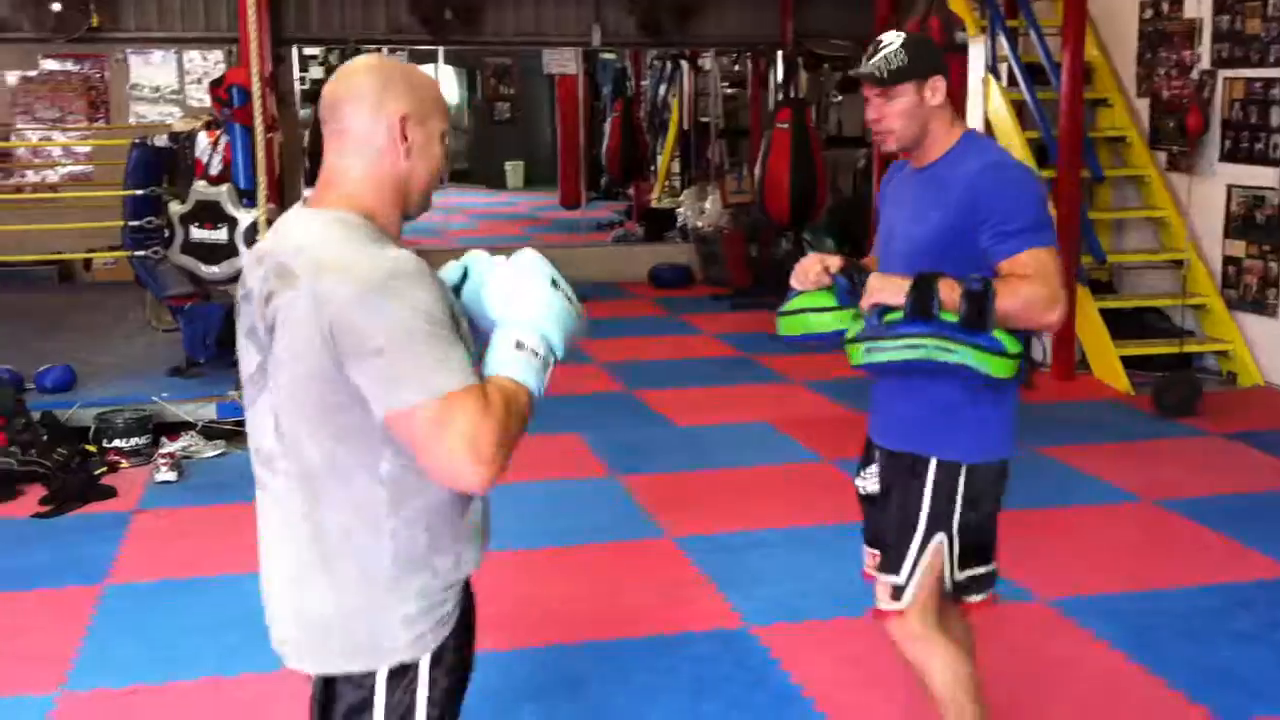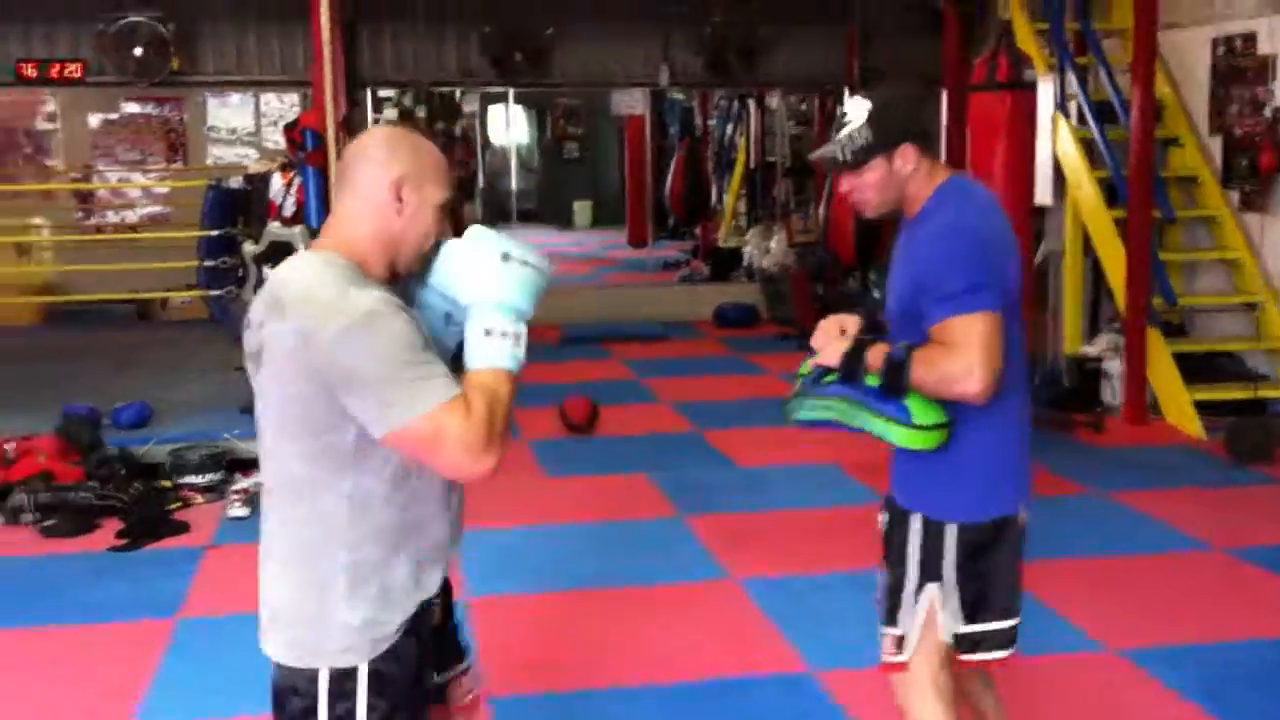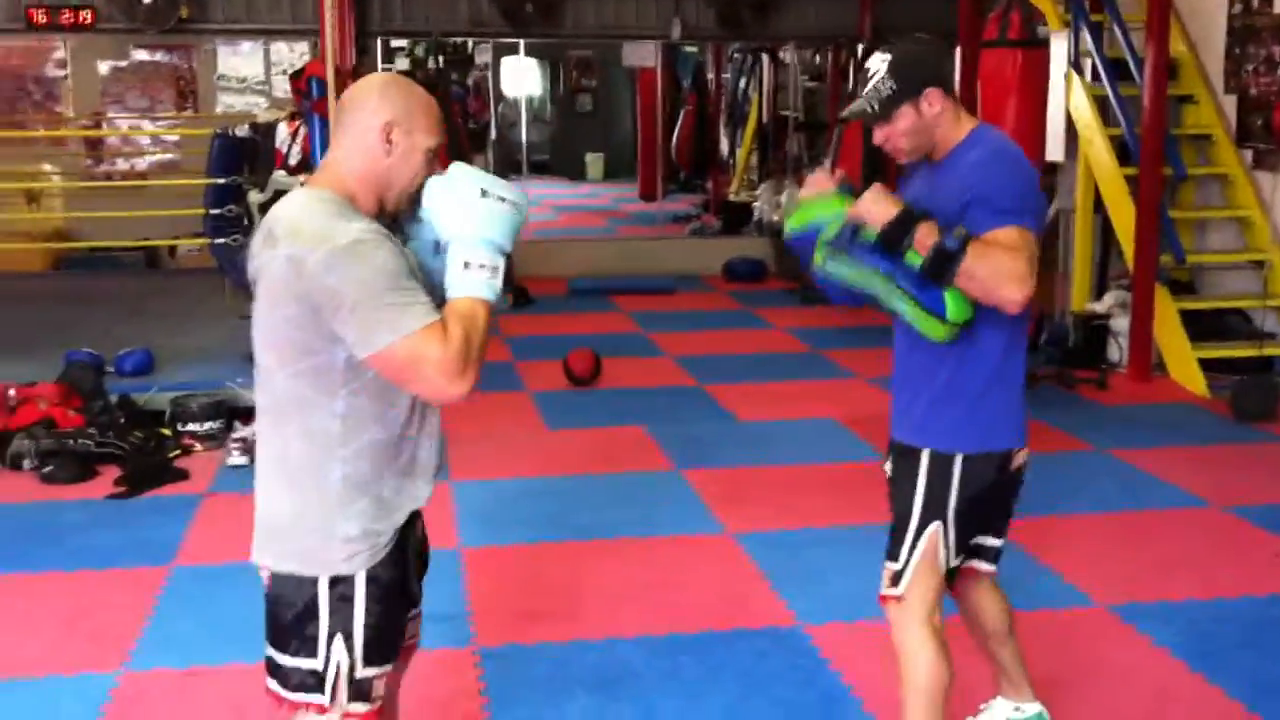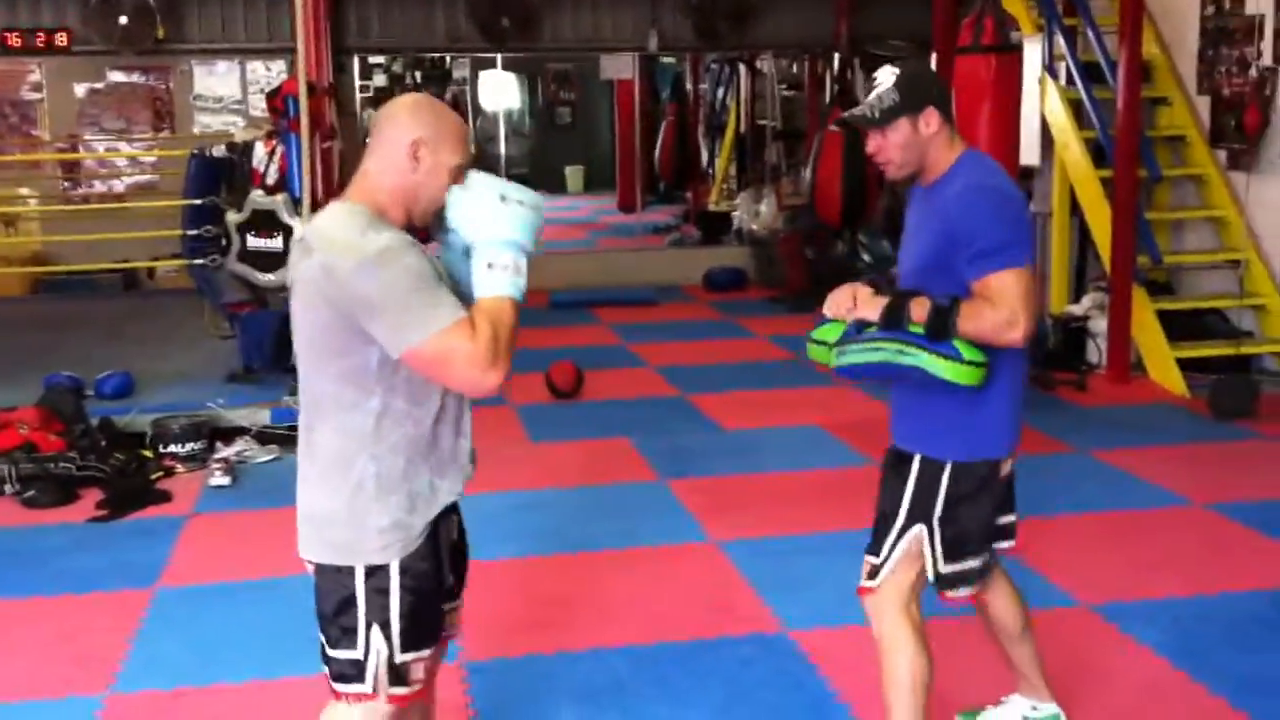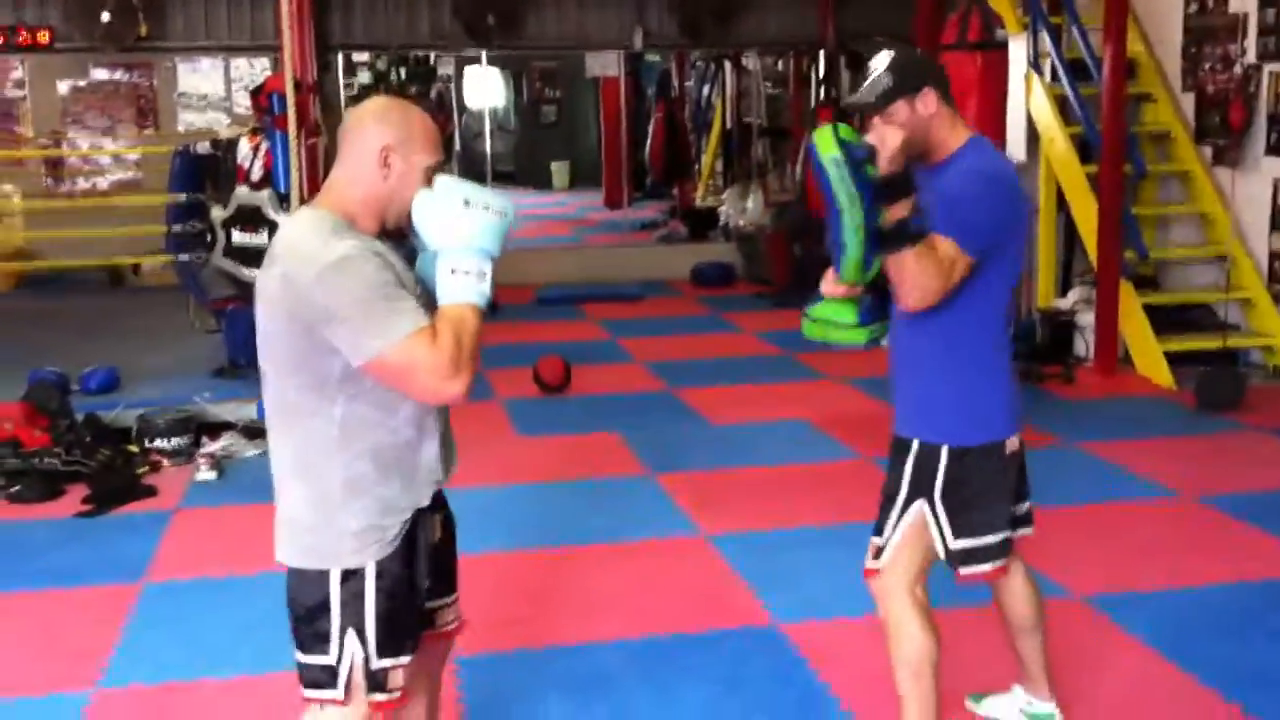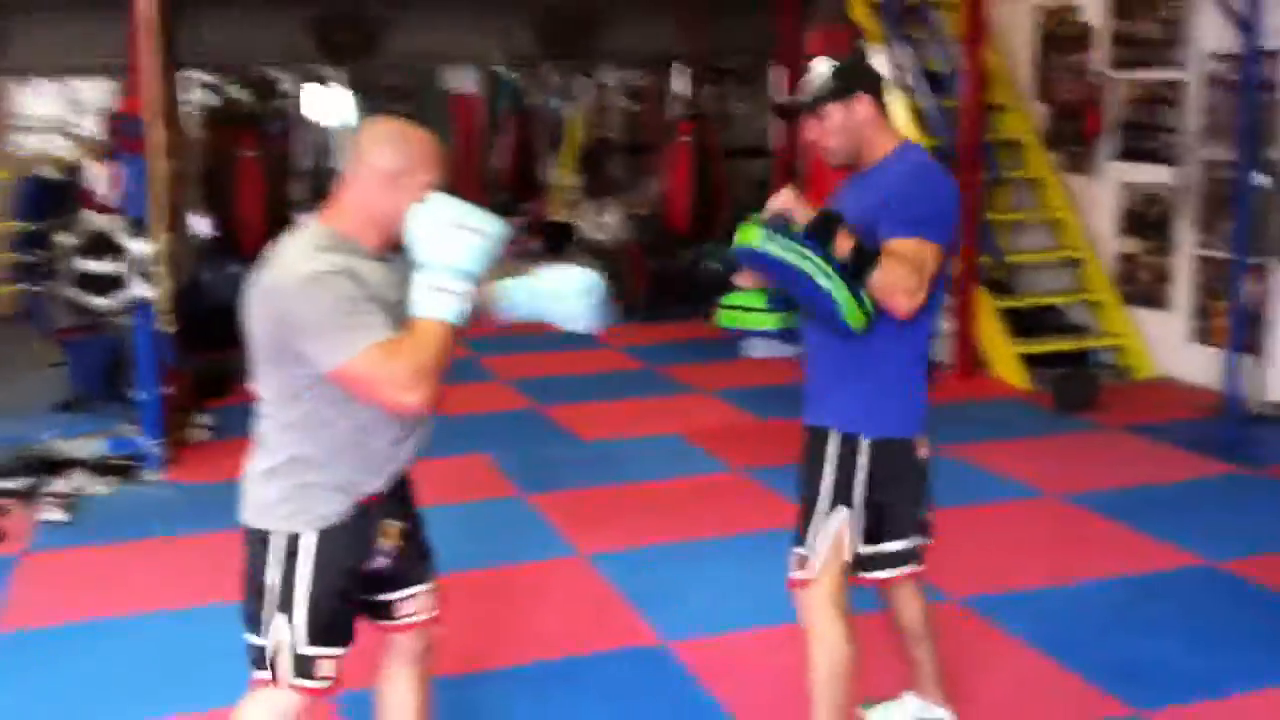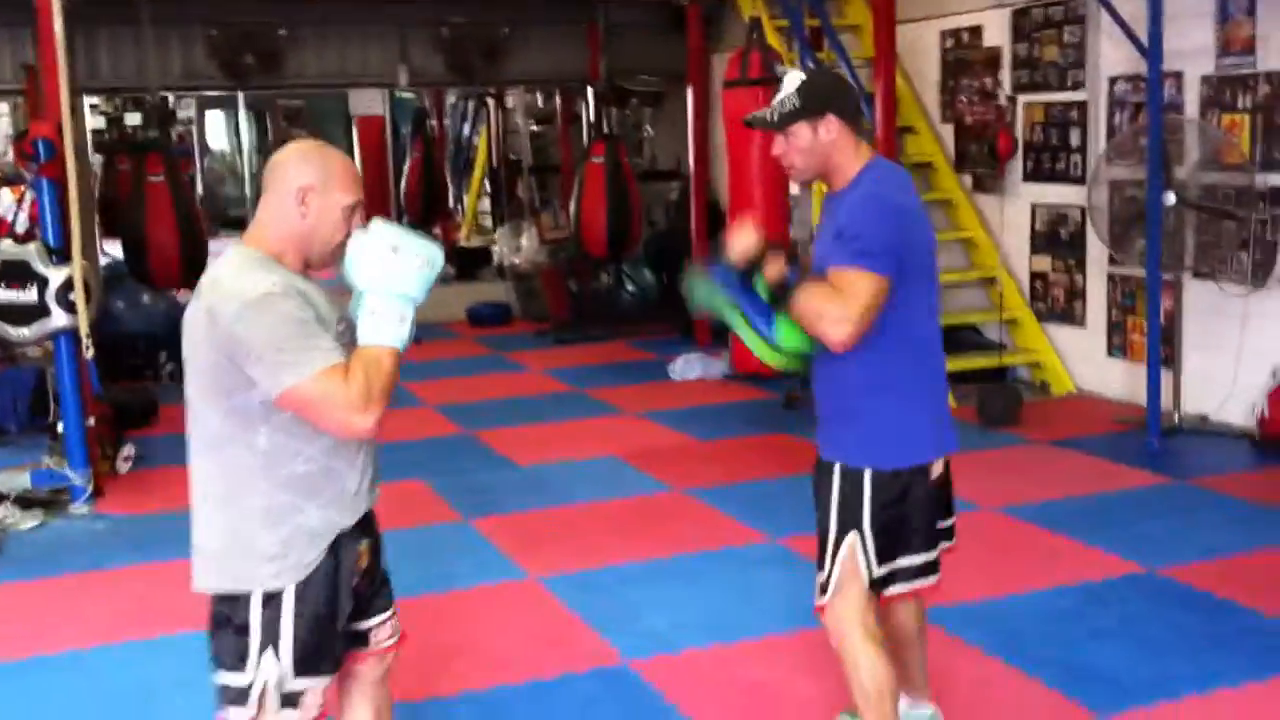
dt=0.7s
person 1, frame 1
left shoulder: (994, 180)
right shoulder: (897, 179)
left elbow: (1045, 302)
left wrist: (925, 293)
right wrist: (839, 270)
left hip: (953, 438)
right hip: (896, 425)
left knee: (907, 617)
right knee: (939, 603)
person 1, frame 2
left shoulder: (953, 234)
right shoulder: (938, 212)
left elbow: (970, 374)
left wrist: (862, 355)
right wrist: (863, 329)
left hip: (957, 486)
right hip: (946, 475)
right knee: (946, 643)
person 1, frame 3
left shoulder: (993, 166)
right shoulder: (929, 167)
left elbow: (1011, 284)
left wrist: (908, 227)
right wrist: (841, 212)
left hip: (961, 417)
right hip: (937, 412)
left knee: (909, 601)
right knee: (964, 570)
person 1, frame 4
left shoulder: (980, 197)
right shoulder: (931, 189)
left elbow: (1011, 321)
left wrist: (896, 308)
right wrist: (872, 298)
left hip: (953, 431)
right hip: (949, 423)
left knee: (887, 595)
right knee: (972, 567)
person 1, frame 5
left shoulder: (980, 181)
right shoulder: (935, 172)
left elbow: (921, 289)
right elbow: (922, 272)
left wrist: (891, 187)
right wrist: (856, 277)
left hip: (951, 418)
right hip: (976, 409)
left knee: (894, 580)
right knee: (995, 557)
person 1, frame 6
left shoulder: (915, 181)
right shoulder: (863, 184)
left elbow: (903, 293)
left wrist: (821, 229)
left hip: (864, 420)
right hip: (863, 410)
left knee: (819, 587)
right knee: (890, 567)
person 1, frame 7
left shoulder: (879, 208)
right shoulder: (860, 194)
left elbow: (838, 325)
right elbow: (836, 292)
left wrist: (764, 263)
right wrist: (773, 268)
left hip: (876, 442)
right hip: (904, 432)
left knee: (843, 610)
right knee: (890, 583)
person 2, frame 1
left shoulder: (288, 248)
right shoulder: (377, 279)
right elbow: (472, 457)
left wrist: (450, 316)
right wrist: (529, 336)
left hip: (336, 579)
right hip: (380, 607)
person 2, frame 2
left shoulder: (311, 286)
right shoulder: (352, 317)
left elbow: (400, 390)
right elbow: (470, 450)
right wrist: (497, 317)
right hip: (347, 619)
person 2, frame 3
left shoulder: (308, 219)
right shoulder: (345, 247)
left elbow: (395, 331)
right elbow: (448, 374)
left wrist: (438, 244)
right wrist: (477, 256)
left hip: (367, 507)
right hip: (339, 528)
person 2, frame 4
left shoulder: (353, 233)
right shoulder: (372, 253)
left elbow: (434, 338)
right elbow: (479, 367)
left wrist: (473, 255)
right wrist: (503, 258)
left hip: (408, 499)
right hip: (375, 522)
left knee: (419, 660)
person 2, frame 5
left shoulder: (344, 244)
right shoulder: (335, 262)
left elbow: (415, 348)
right elbow: (445, 376)
left wrist: (445, 258)
right wrist: (468, 264)
left hip: (399, 502)
right hip: (354, 528)
left knee: (422, 649)
person 2, frame 6
left shoulder: (383, 249)
right shoulder: (313, 275)
right elbow: (407, 387)
right wrist: (448, 284)
left hip: (377, 496)
right hip: (310, 521)
left knee: (409, 639)
person 2, frame 7
left shoulder: (280, 282)
right shoulder: (255, 298)
left elbow: (337, 387)
right elbow: (355, 412)
left wrist: (379, 294)
right wrist: (391, 303)
left hip: (331, 531)
right hip: (275, 559)
left knee: (371, 666)
